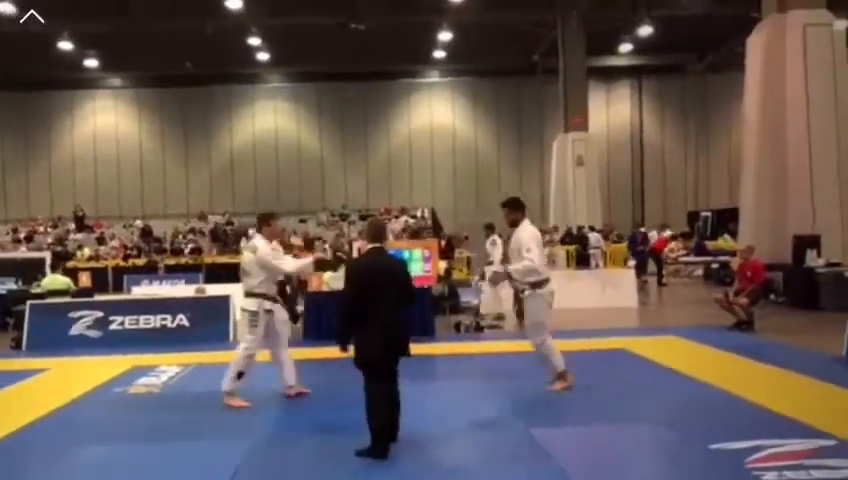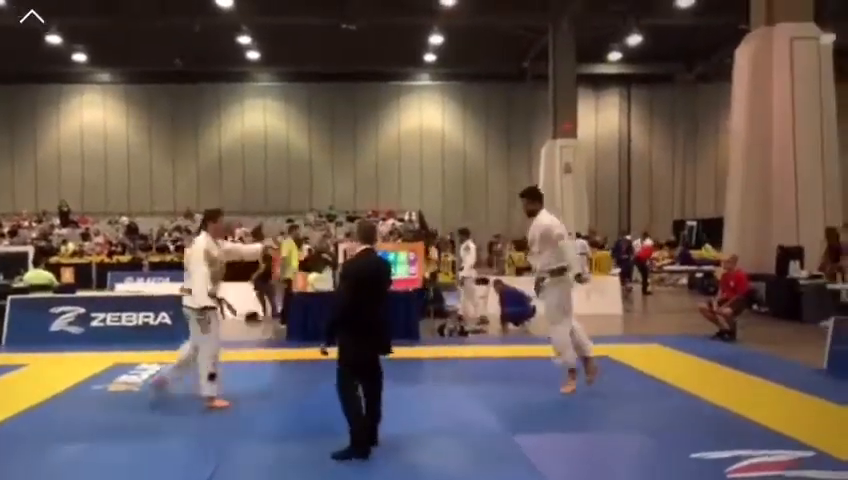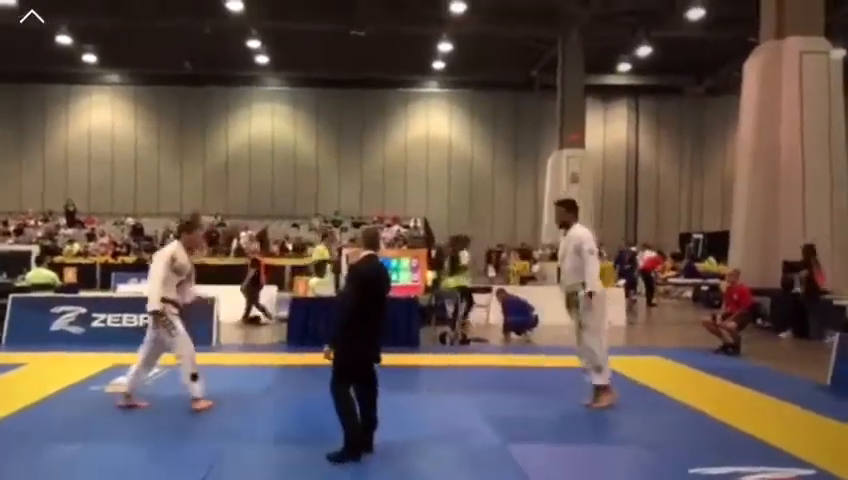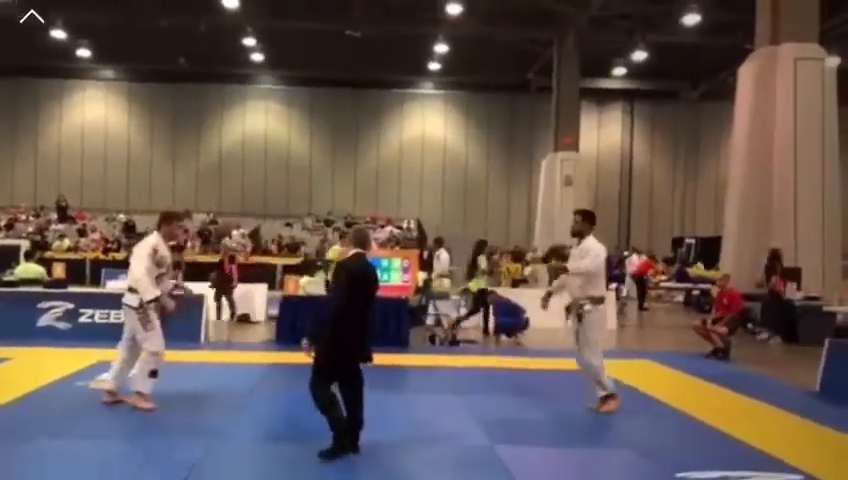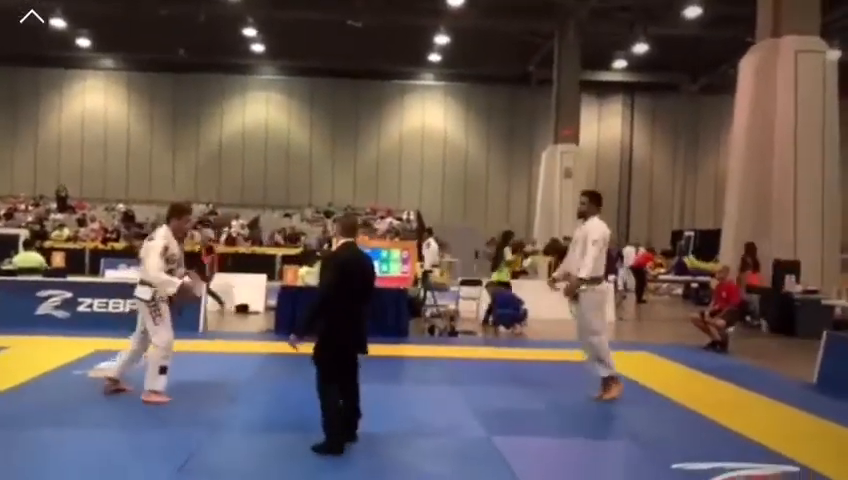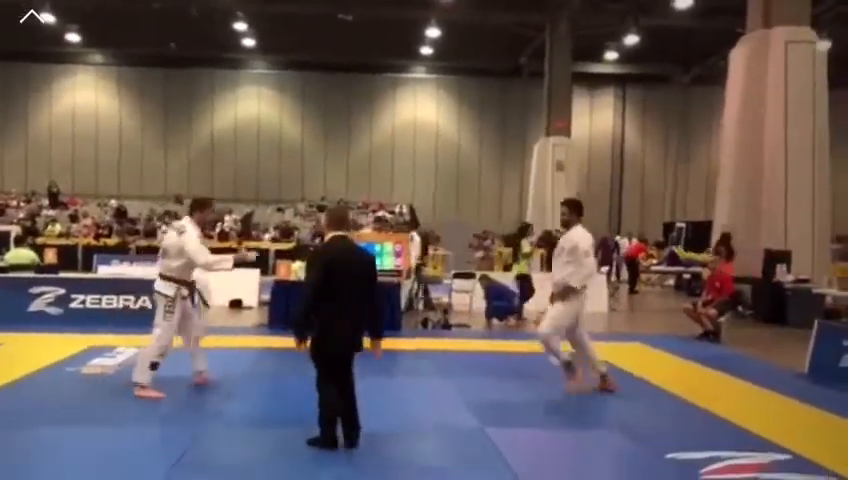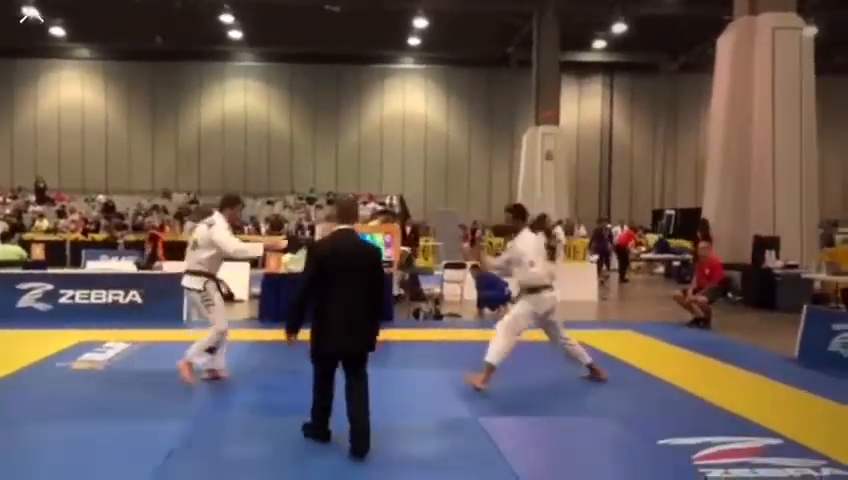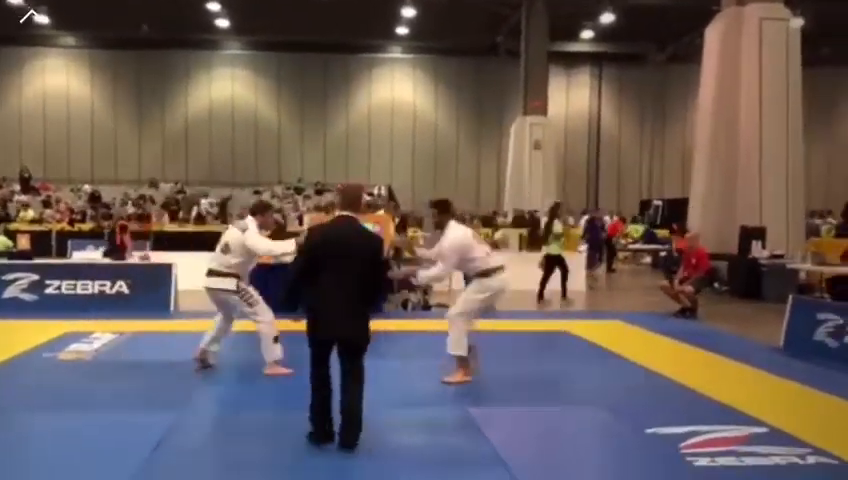
dt=0.3s
person 1, frame 1
left shoulder: (356, 266)
right shoulder: (398, 265)
left elbow: (349, 305)
right elbow: (409, 297)
left wrist: (343, 337)
left hip: (369, 336)
right hip: (394, 334)
left knee: (374, 388)
right knee: (389, 383)
left ankle: (379, 444)
right ankle: (391, 432)
person 1, frame 2
left shoulder: (352, 266)
right shoulder: (383, 265)
left elbow: (343, 305)
left wrist: (329, 338)
left hip: (355, 336)
right hip: (375, 334)
left knee: (347, 386)
right knee: (371, 383)
left ankle: (359, 444)
right ankle: (370, 435)
person 1, frame 3
left shoulder: (358, 269)
right shoulder: (382, 271)
left elbow: (349, 309)
left wrist: (333, 342)
left hip: (353, 340)
right hip: (369, 339)
left knee: (340, 387)
right knee: (365, 387)
left ankle: (353, 444)
right ankle: (365, 440)
person 1, frame 4
left shoulder: (346, 266)
right shoulder: (370, 270)
left elbow: (335, 305)
left wrist: (312, 336)
left hip: (338, 337)
right hip: (356, 337)
left knee: (319, 384)
right knee: (351, 386)
left ankle: (343, 437)
right ankle: (351, 439)
person 1, frame 5
left shoulder: (334, 259)
right shoulder: (366, 261)
left elbow: (323, 298)
left wrist: (300, 330)
left hip: (333, 333)
right hip: (354, 332)
left knee: (328, 383)
right knee: (349, 381)
left ankle: (334, 440)
right ankle: (349, 430)
person 1, frame 6
left shoulder: (320, 254)
right shoulder: (365, 256)
left elbow: (311, 295)
right elbow: (372, 297)
left wrist: (301, 331)
right wrist: (375, 332)
left hip: (326, 331)
right hip: (352, 330)
left knee: (327, 381)
right knee: (345, 378)
left ankle: (328, 436)
right ankle: (351, 433)
person 1, frame 7
left shoulder: (320, 248)
right shoulder: (371, 251)
left elbow: (306, 289)
right elbow: (379, 293)
left wrist: (293, 323)
right wrist: (374, 324)
left hip: (327, 328)
right hip: (360, 329)
left knee: (323, 379)
right knee: (357, 383)
left ankle: (320, 429)
right ankle: (360, 443)
person 1, frame 8
left shoulder: (316, 234)
right shoulder: (372, 240)
left elbow: (298, 272)
right elbow: (379, 283)
left wrist: (293, 301)
left hip: (321, 316)
right hip: (356, 319)
left knee: (319, 370)
right knee: (352, 375)
left ankle: (322, 430)
right ankle: (349, 435)
person 2, frame 1
left shoulder: (527, 234)
right shoulder: (520, 232)
left elbow: (532, 264)
left wrist: (506, 273)
left hip: (537, 291)
right hip: (531, 290)
left knee: (539, 337)
right knee: (536, 334)
left ankle: (564, 376)
right ankle: (559, 371)
person 2, frame 2
left shoulder: (547, 223)
right shoulder: (538, 223)
left elbow: (567, 246)
left wrist: (577, 273)
right wrist: (540, 278)
left hip: (556, 280)
right hip: (549, 280)
left knee: (557, 326)
right knee: (566, 322)
left ankle: (571, 373)
right ankle: (588, 360)
person 2, frame 3
left shoulder: (583, 235)
right shoulder: (566, 238)
left elbow: (592, 265)
left wrist: (590, 292)
right wrist: (568, 294)
left hip: (588, 296)
right hip: (576, 297)
left knee: (593, 342)
right knee: (584, 344)
left ankle: (604, 388)
right ankle: (598, 389)
person 2, frame 4
left shoulder: (595, 248)
right shoulder: (578, 248)
left elbow: (592, 265)
right elbow: (569, 275)
left wrist: (566, 267)
right wrist: (550, 291)
left hip: (592, 310)
right hip: (580, 309)
left knee: (591, 357)
right knee: (584, 357)
left ankle: (610, 395)
right ankle: (604, 395)
person 2, frame 5
left shoulder: (597, 228)
right shoulder: (583, 228)
left elbow: (591, 257)
right elbow: (572, 258)
left wrist: (579, 279)
right wrist: (556, 276)
left hip: (591, 289)
right hip: (582, 289)
left knee: (594, 336)
right knee: (586, 337)
left ankle: (612, 381)
right ankle: (607, 381)
person 2, frame 6
left shoulder: (580, 237)
right shoulder: (568, 237)
left elbow: (589, 267)
left wrist: (569, 287)
right wrist: (556, 290)
left hip: (572, 296)
right hip: (565, 296)
left knee: (546, 332)
right knee: (579, 340)
left ankle: (571, 371)
right ankle: (605, 380)
person 2, frame 7
left shoulder: (525, 245)
right shoulder: (518, 242)
left elbow: (536, 275)
right elbow: (503, 263)
left wrist: (519, 279)
right wrist: (487, 262)
left hip: (536, 297)
right hip: (546, 296)
left knee: (505, 330)
right knee: (559, 336)
left ankle: (483, 377)
right ankle: (594, 369)
person 2, frame 8
left shoulder: (454, 238)
right shoulder: (456, 231)
left elbow: (441, 271)
right elbow: (435, 254)
left wrist: (412, 273)
left hip: (489, 280)
right hip: (494, 277)
left knee: (456, 317)
right knee: (463, 315)
left ankle: (463, 370)
right ankle: (468, 351)
person 3, frame 1
left shoulder: (260, 245)
right shoulder: (261, 249)
right elbow: (288, 267)
right wrist: (311, 260)
left hip: (265, 302)
right hip: (256, 305)
left knee: (280, 343)
right knee: (249, 349)
left ankle: (291, 386)
right ankle: (229, 393)
person 3, frame 2
left shoulder: (216, 244)
right shoulder: (201, 247)
left elbow: (238, 250)
right elbow: (197, 278)
left wrist: (262, 248)
right wrist: (206, 306)
left hip: (205, 302)
right hip: (200, 303)
left knee: (194, 347)
right knee: (209, 349)
left ankle: (164, 379)
right ankle: (210, 396)
person 3, frame 3
left shoulder: (184, 256)
right shoulder: (168, 254)
right elbow: (154, 283)
left wrist: (196, 297)
right wrist: (157, 311)
left hip: (169, 310)
right hip: (163, 311)
left knee: (149, 353)
right knee: (186, 351)
left ankle: (128, 395)
right ankle: (196, 398)
person 3, frame 4
left shoulder: (161, 247)
right shoulder: (149, 245)
right elbow: (139, 276)
left wrist: (174, 287)
right wrist: (159, 298)
left hip: (142, 303)
right hip: (140, 303)
left knee: (129, 349)
right knee: (154, 348)
left ankle: (111, 391)
right ankle: (140, 394)
person 3, frame 5
left shoulder: (172, 240)
right shoulder: (159, 241)
right elbow: (154, 275)
left wrist: (187, 281)
right wrist: (182, 284)
left hip: (156, 295)
right hip: (150, 296)
left knee: (140, 340)
right knee: (164, 341)
left ankle: (114, 378)
right ankle: (152, 390)
person 3, frame 6
left shoulder: (183, 227)
right shoulder: (189, 234)
right elbow: (204, 260)
right wrist: (235, 258)
left hip: (178, 288)
right hip: (171, 291)
left knee: (195, 330)
right knee: (162, 337)
left ankle: (200, 373)
right ankle: (141, 384)
person 3, frame 7
left shoulder: (212, 224)
right shoulder: (218, 227)
right elbow: (234, 248)
right wrist: (266, 246)
left hip: (197, 280)
right hip: (200, 284)
left knee: (218, 326)
right knee: (220, 327)
left ankle: (213, 368)
right ankle: (188, 362)
person 3, frame 8
left shoulder: (241, 228)
right shoulder: (250, 233)
right elbow: (268, 249)
right wrist: (295, 244)
left hip: (213, 281)
right hip: (228, 284)
left knee: (226, 318)
right knee: (265, 317)
left ankle: (204, 353)
right ankle: (273, 364)
